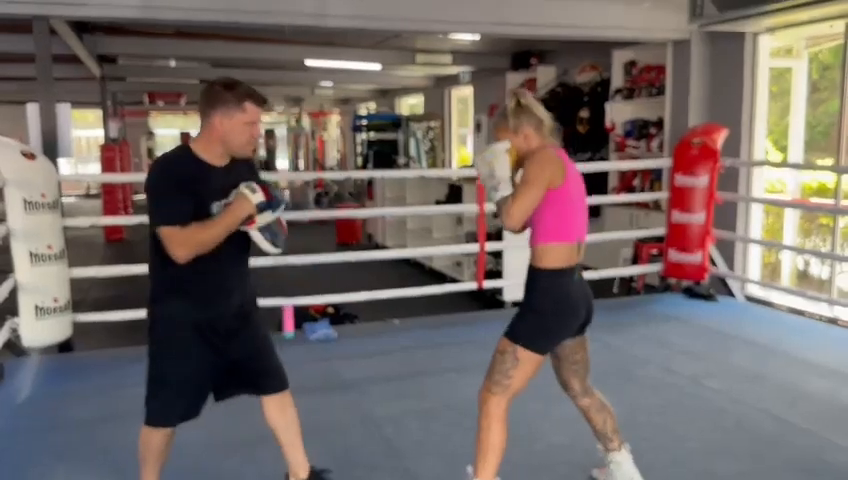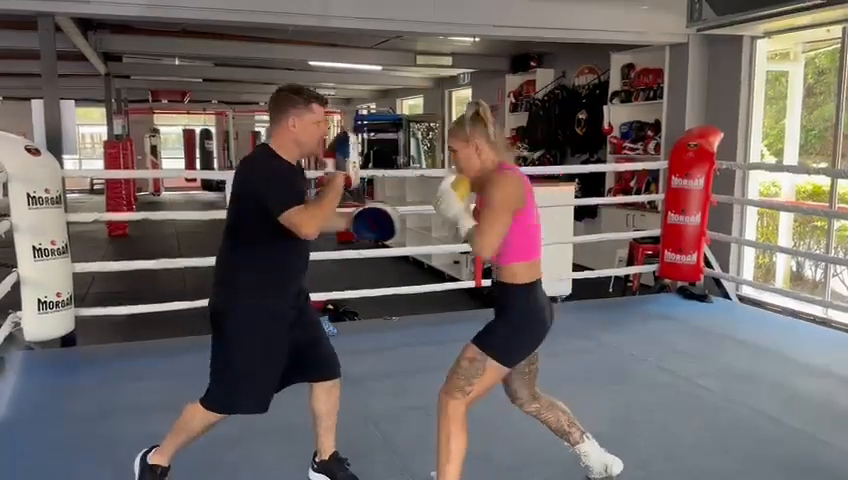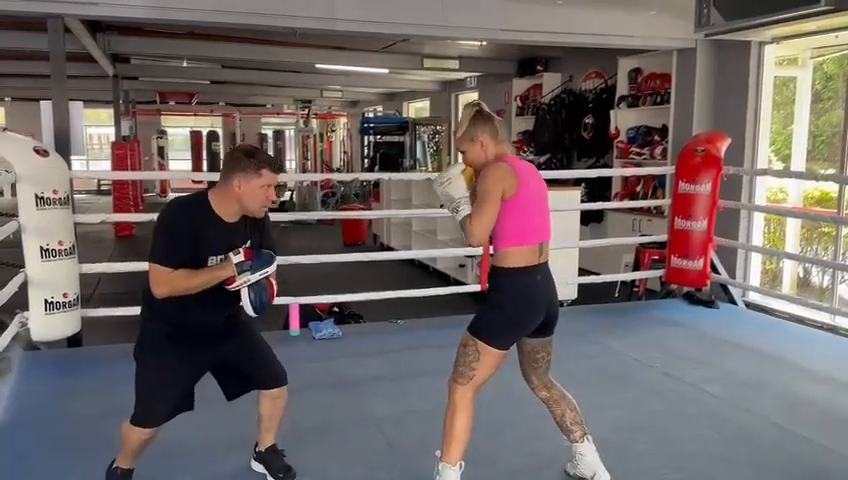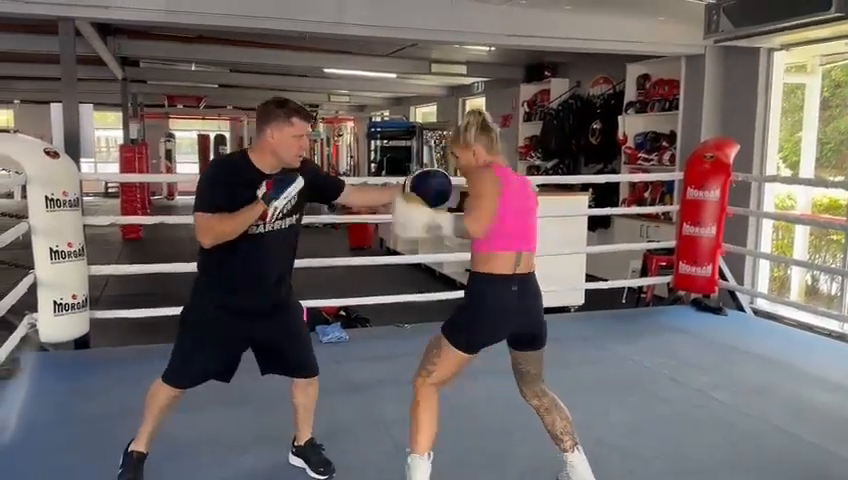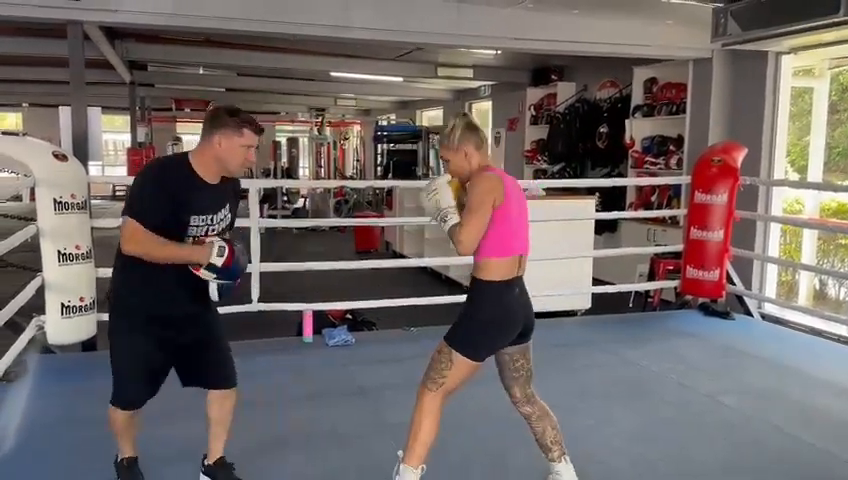
dt=1s
person 1, frame 1
left shoulder: (243, 167)
right shoulder: (170, 172)
left elbow: (259, 219)
right elbow: (181, 248)
right wrist: (238, 210)
left hip: (235, 307)
right hip: (182, 316)
left knee: (275, 387)
right knee: (164, 415)
person 1, frame 2
left shoulder: (290, 167)
right shoulder: (260, 169)
left elbow: (318, 220)
right elbow: (310, 226)
right wrist: (338, 179)
left hip: (288, 300)
right hip: (246, 306)
left knee: (327, 373)
right knee: (224, 401)
person 1, frame 3
left shoulder: (256, 220)
right shoulder: (181, 216)
right elbow: (161, 285)
left wrist: (261, 284)
right wrist: (226, 270)
left hip: (226, 322)
right hip: (169, 331)
left knee: (275, 383)
right knee: (148, 419)
left ankle: (265, 452)
person 1, frame 4
left shoulder: (302, 173)
right shoulder: (224, 171)
left elbow: (352, 196)
right elbow: (207, 235)
left wrist: (402, 191)
right wrist: (261, 204)
left hip: (274, 298)
right hip: (218, 301)
left knee: (306, 372)
right knee: (177, 379)
left ankle: (303, 445)
person 1, frame 5
left shoulder: (229, 185)
right shoulder: (161, 176)
right elbow: (133, 241)
right wrist: (201, 254)
left hip: (194, 304)
right hip: (139, 308)
left knee: (224, 384)
right knee: (127, 399)
person 2, frame 1
left shoulder: (542, 159)
right shoulder: (563, 166)
left elbow: (512, 220)
right elbow: (526, 222)
left wrist: (500, 181)
right wrist: (504, 180)
left hip: (548, 296)
right hip: (574, 292)
left knee: (493, 397)
right knee: (578, 388)
person 2, frame 2
left shoulder: (503, 183)
right shoulder: (497, 180)
left elbow: (485, 248)
left wrist: (456, 211)
left hip: (518, 312)
right hip: (532, 305)
left knee: (452, 401)
right knee: (526, 397)
person 2, frame 3
left shoulder: (495, 172)
right shoulder: (529, 171)
left elbow: (477, 234)
left wrist: (456, 197)
right wrist: (473, 194)
left hip: (512, 293)
right hip: (543, 289)
left knee: (461, 389)
right knee: (541, 381)
person 2, frame 4
left shoulder: (485, 177)
right shoulder: (525, 185)
left elbow: (480, 229)
left hip: (487, 300)
right hip: (527, 298)
left knee: (425, 384)
right knee: (534, 390)
person 2, frame 5
left shoulder: (484, 182)
right shoulder: (509, 182)
left elbow: (466, 244)
left wrist: (445, 209)
right wrist: (458, 207)
left hip: (489, 305)
right hip: (517, 301)
left knee: (430, 394)
right knee: (523, 397)
